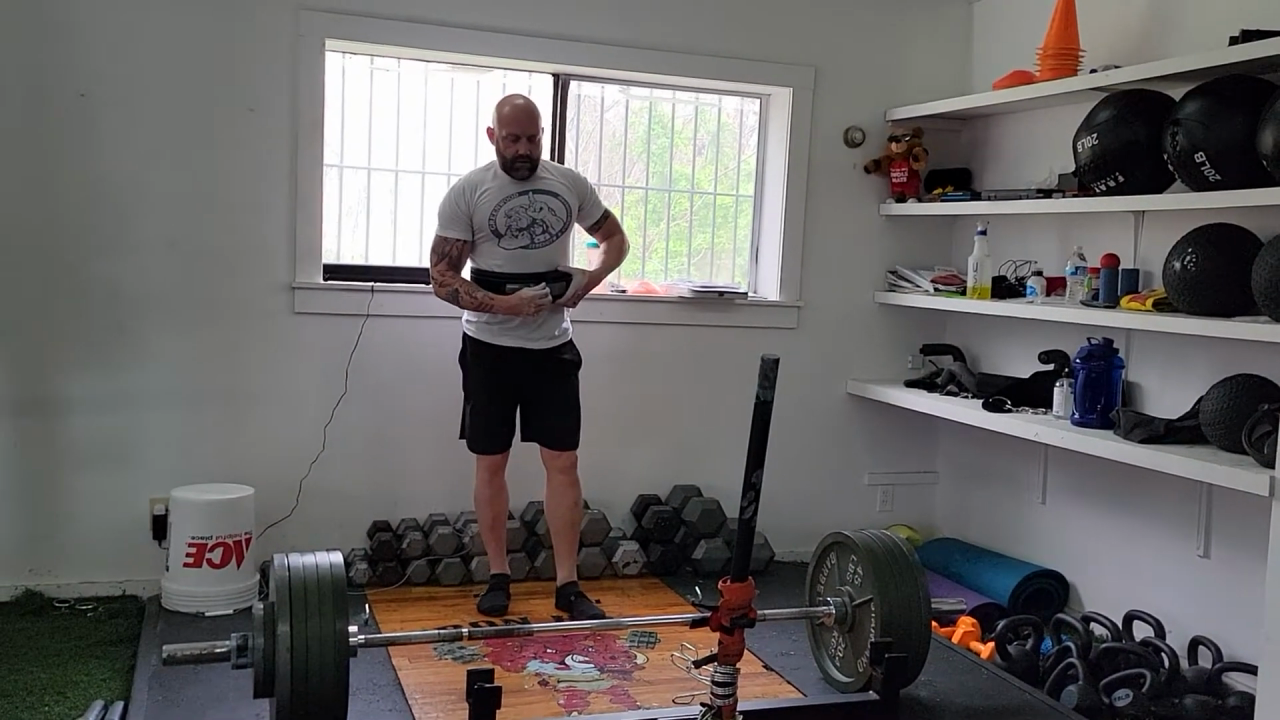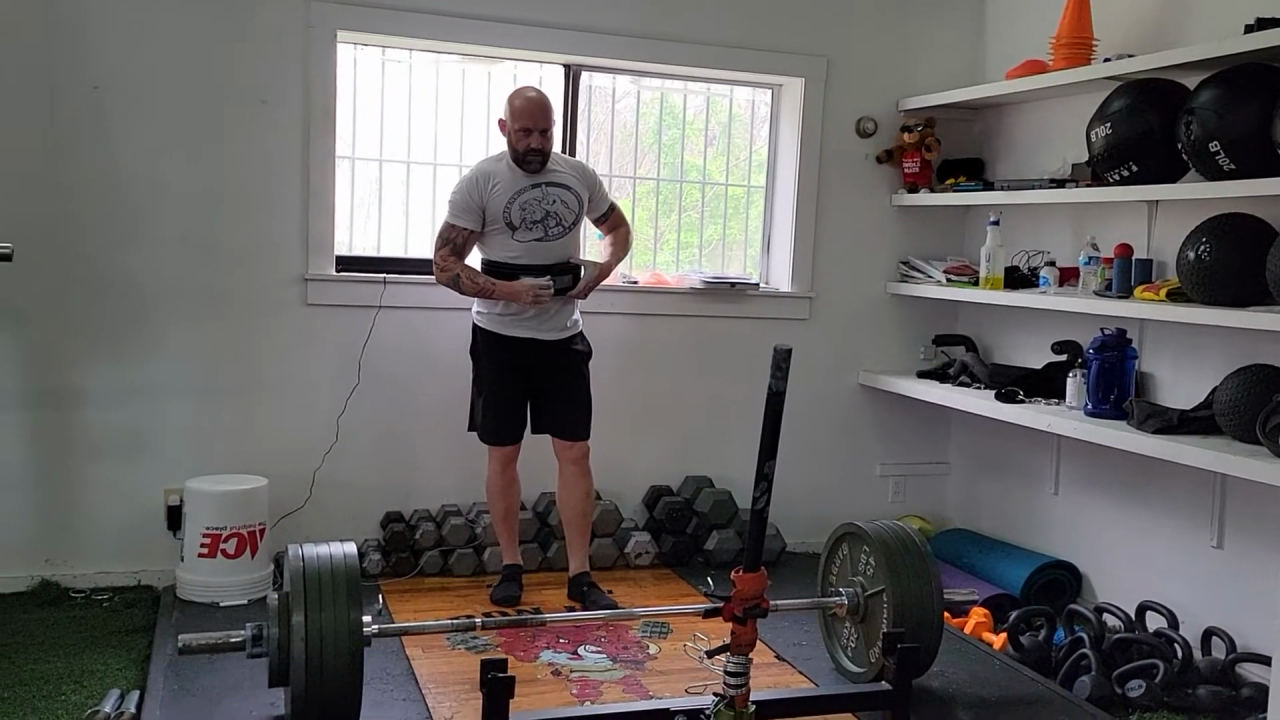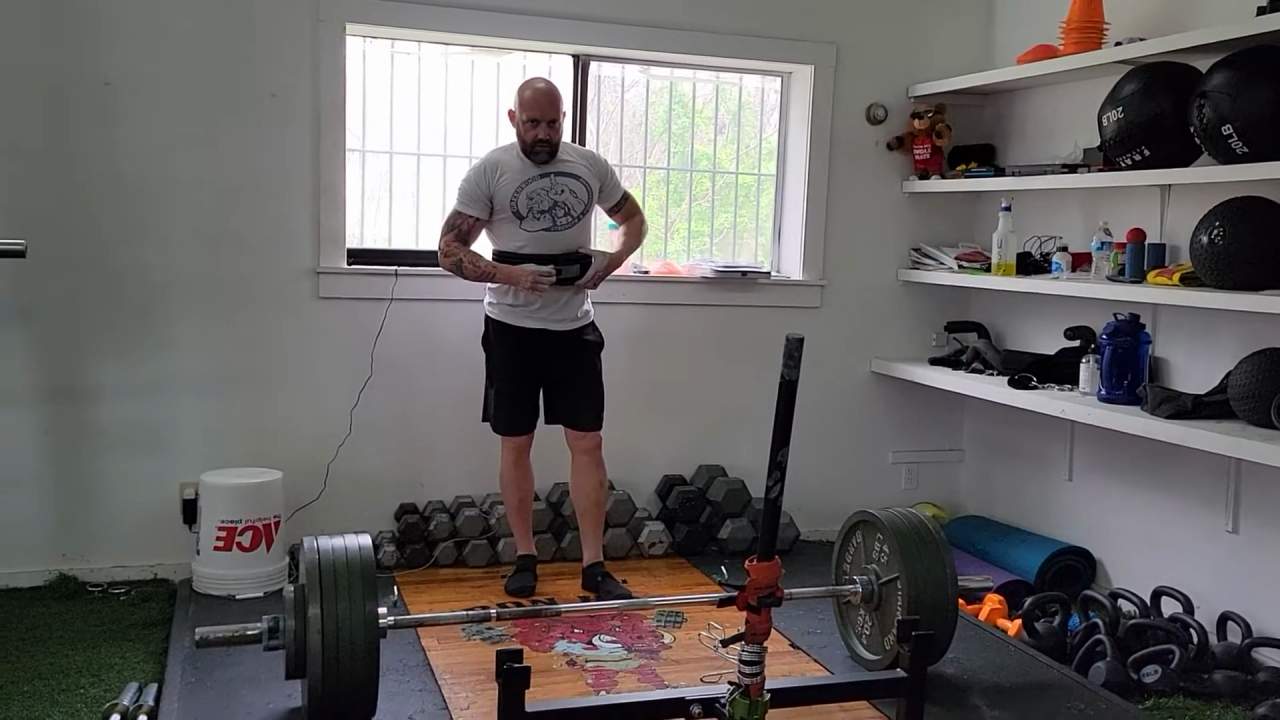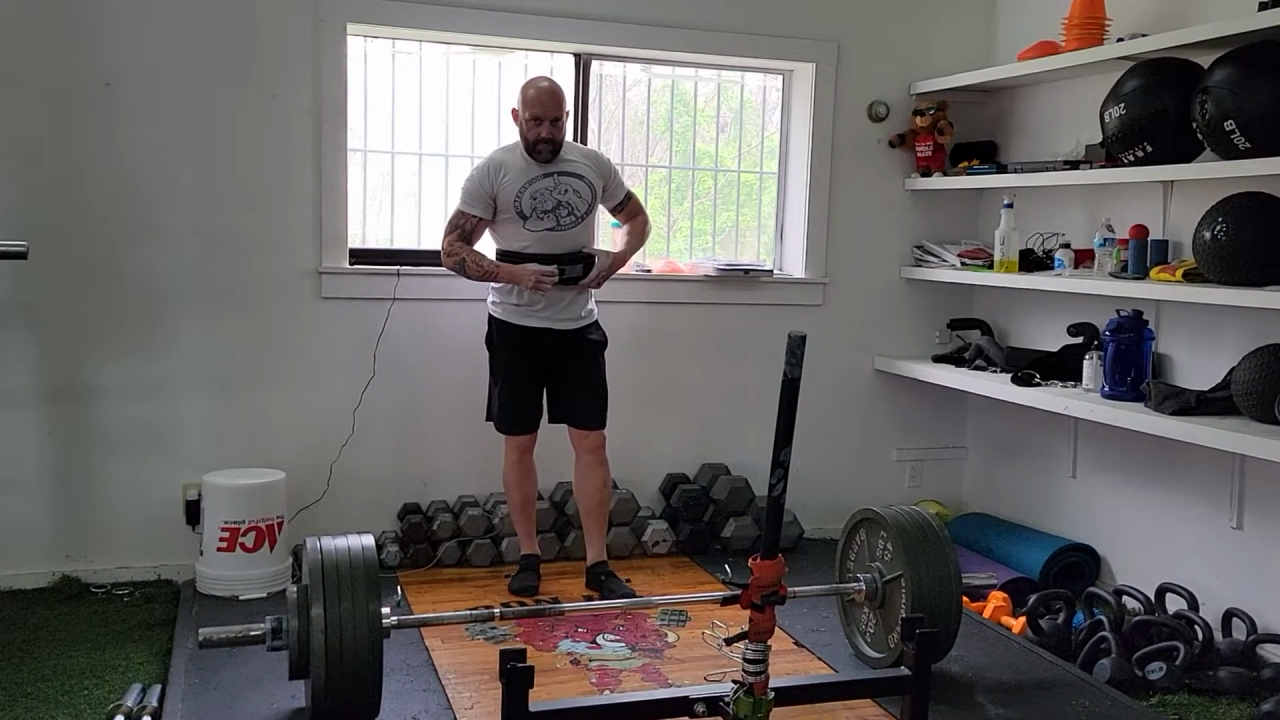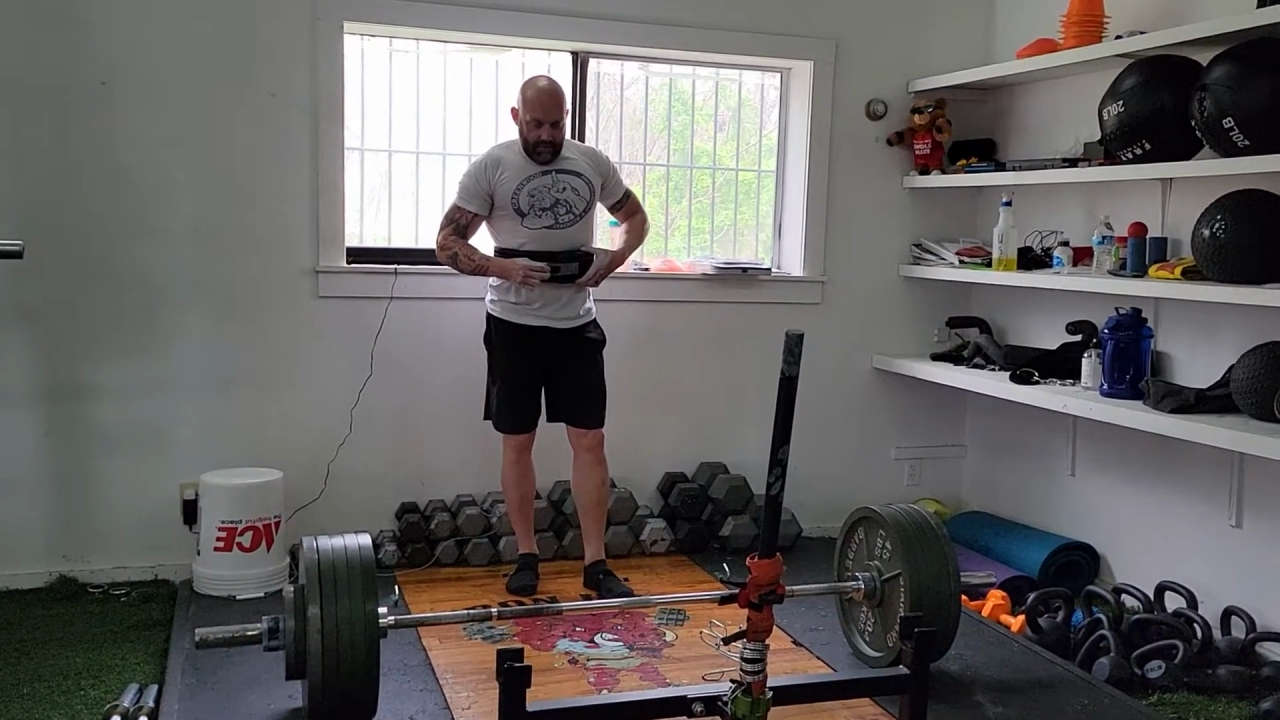
dt=0.5s
person 1, frame 1
left shoulder: (570, 183)
right shoulder: (466, 192)
left elbow: (616, 237)
right elbow: (442, 278)
left wrist: (591, 278)
right wrist: (504, 304)
left hip: (553, 346)
right hip: (490, 346)
left knee: (563, 463)
right knee: (491, 463)
left ankle: (568, 584)
right ankle: (498, 576)
person 1, frame 2
left shoulder: (579, 175)
right shoulder: (480, 182)
left elbow: (619, 228)
right elbow: (445, 265)
left wrist: (600, 270)
right wrist: (509, 291)
left hip: (563, 336)
right hip: (501, 337)
left knee: (575, 453)
right knee: (502, 454)
left ankle: (579, 574)
right ankle: (510, 568)
person 1, frame 3
left shoulder: (591, 166)
right shoulder: (489, 172)
left elbow: (634, 218)
right elbow: (450, 251)
left wrist: (612, 259)
right wrist: (510, 275)
left hip: (574, 327)
right hip: (512, 327)
left knee: (587, 444)
right knee: (515, 444)
left ankle: (594, 564)
right ankle: (525, 558)
person 1, frame 4
left shoulder: (594, 165)
right shoulder: (493, 171)
left elbow: (637, 218)
right elbow: (452, 251)
left wrist: (616, 258)
right wrist: (513, 274)
left hip: (578, 325)
right hip: (516, 326)
left knee: (591, 443)
right knee: (519, 444)
left ankle: (598, 564)
right ankle: (529, 557)
person 1, frame 5
left shoulder: (593, 163)
right shoulder: (491, 167)
left elbow: (635, 216)
right elbow: (447, 243)
left wrist: (616, 257)
right wrist: (503, 267)
left hip: (576, 324)
right hip: (514, 324)
left knee: (590, 441)
right knee: (517, 442)
left ankle: (595, 562)
right ankle: (527, 556)
